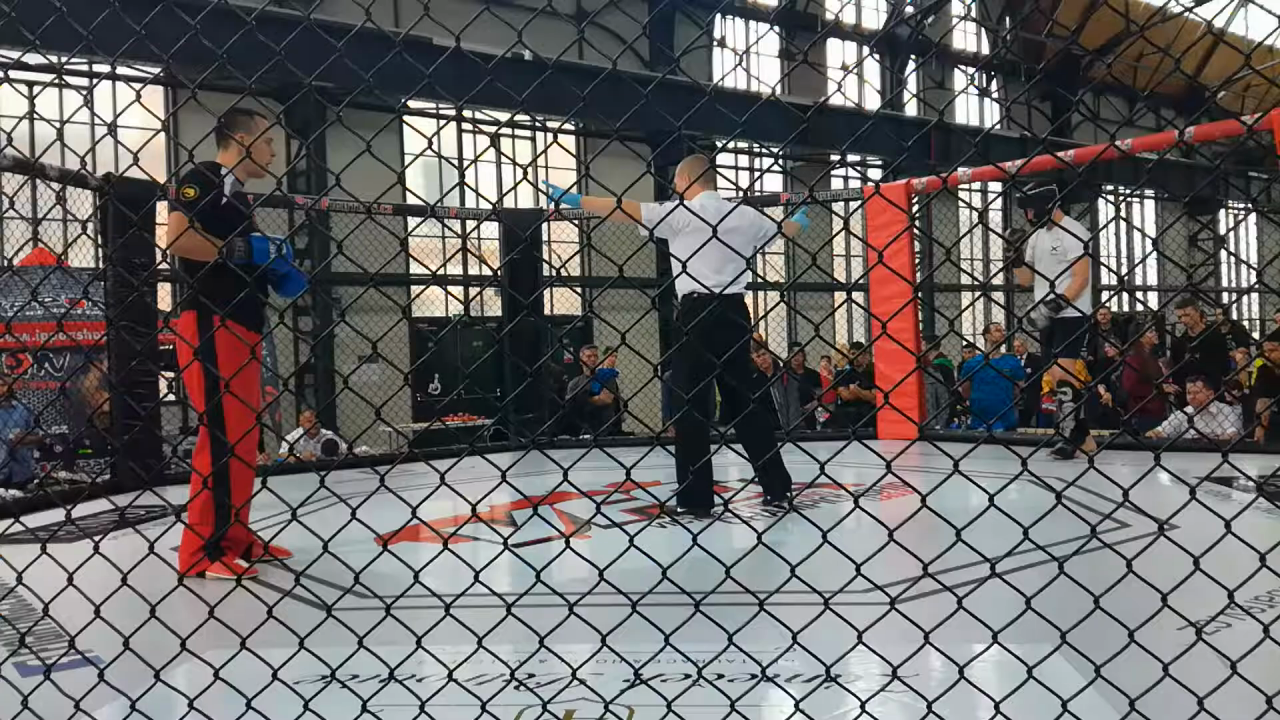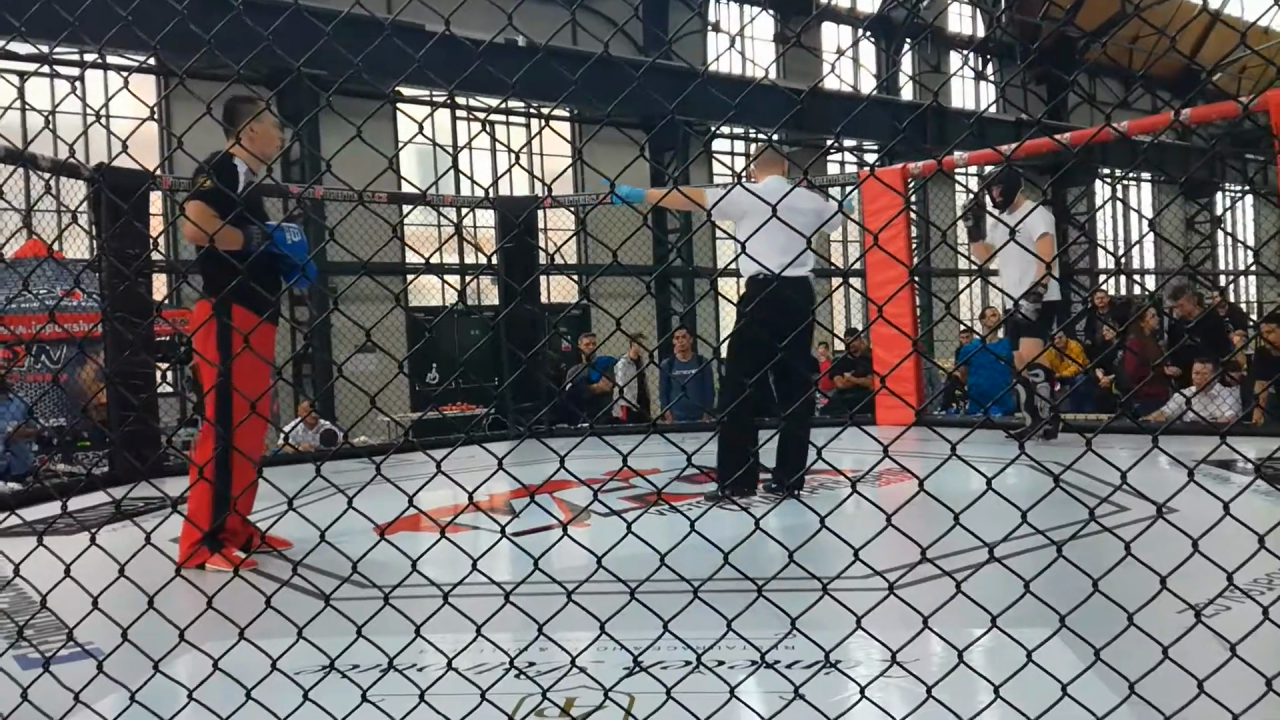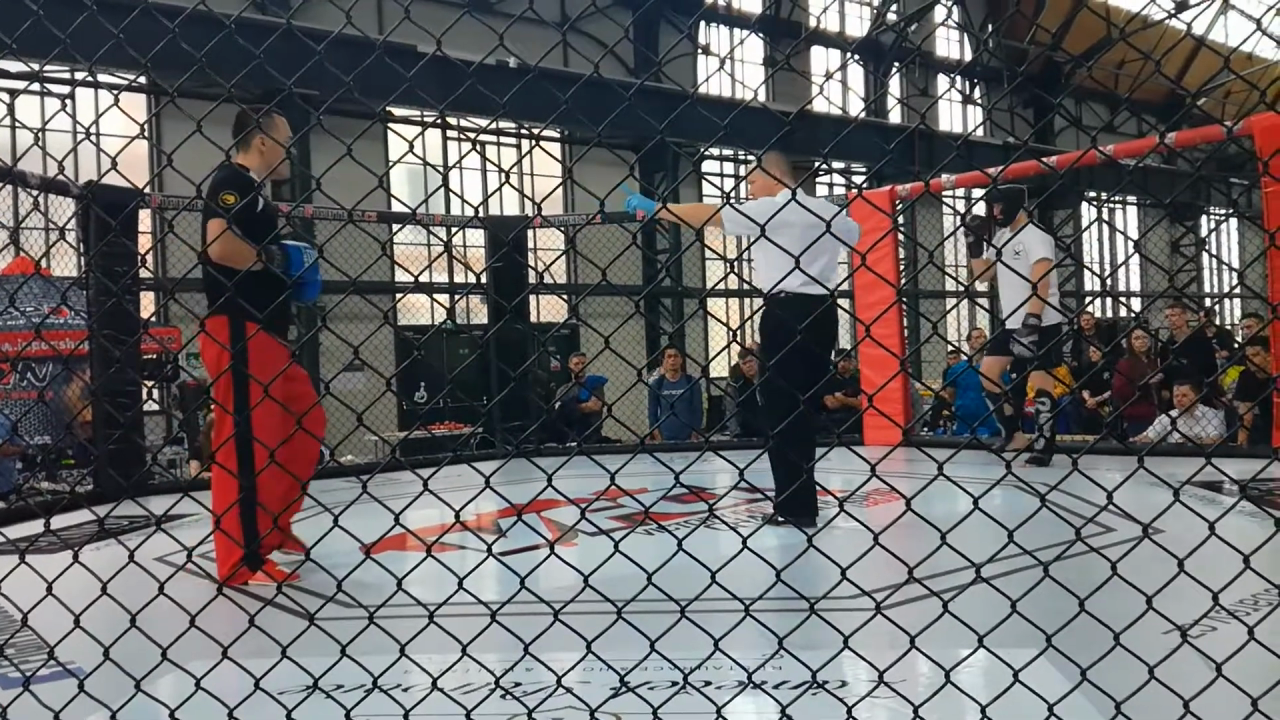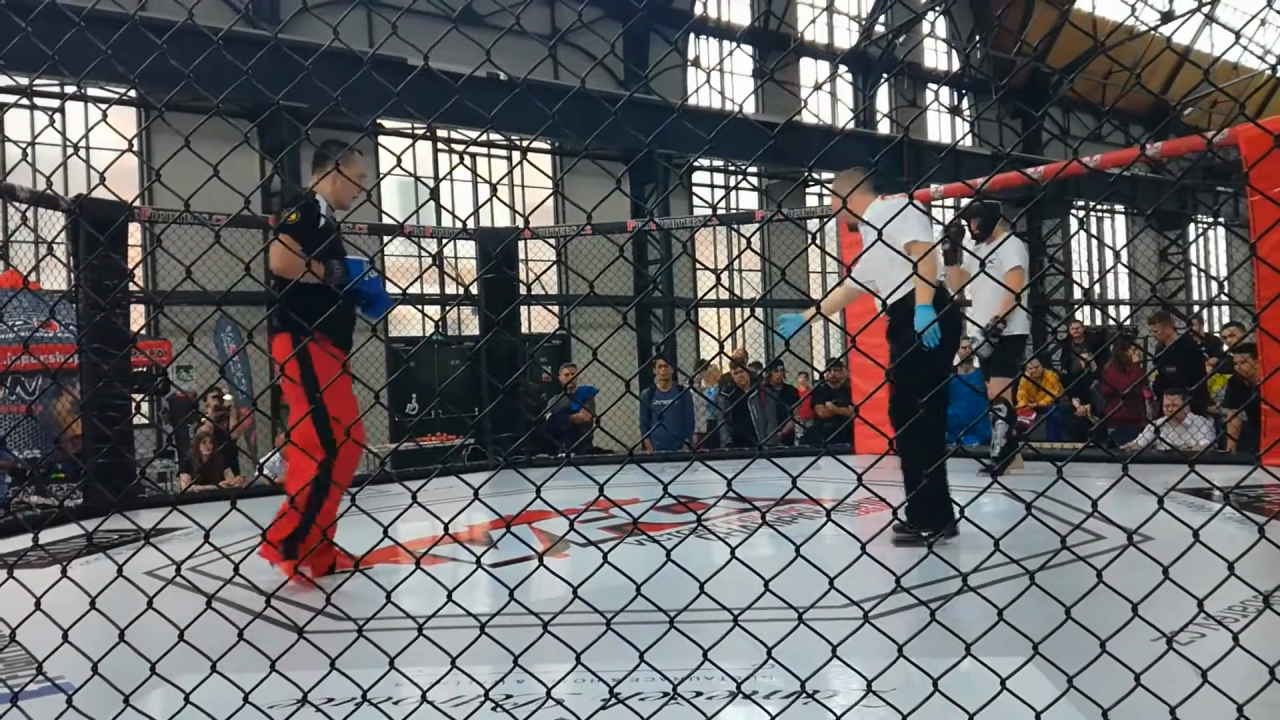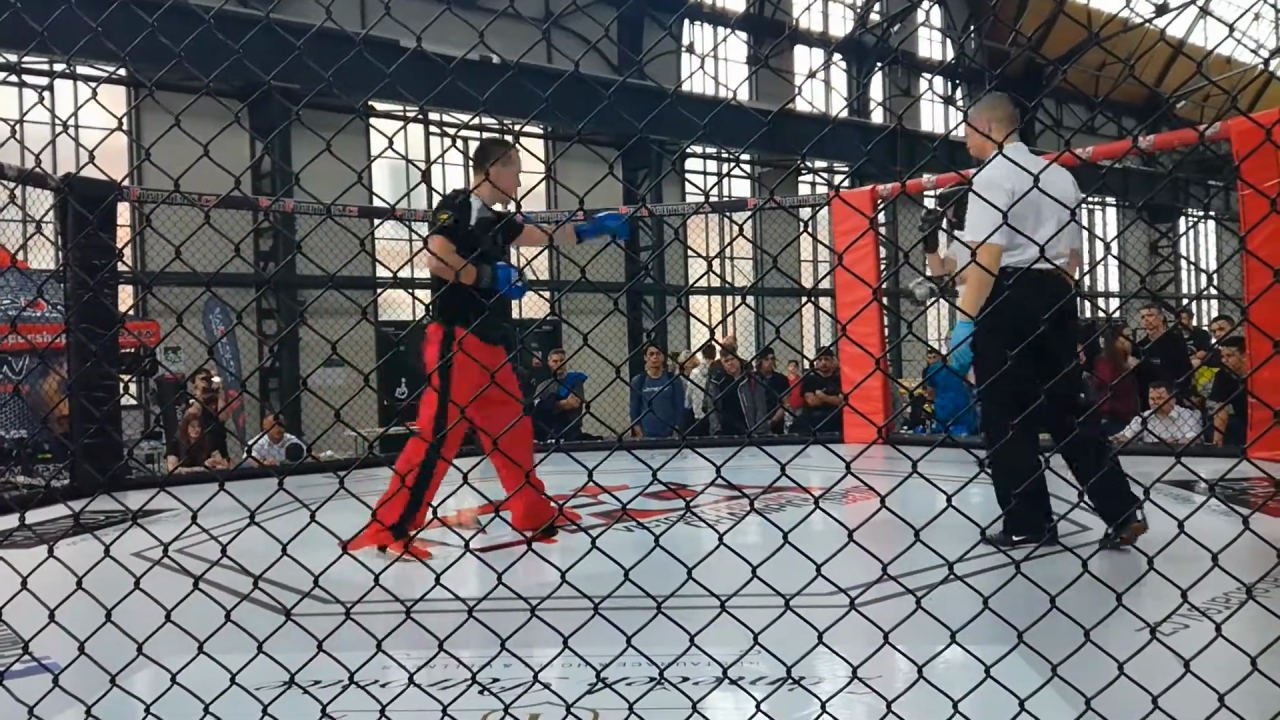
dt=1s
person 1, frame 1
left shoulder: (237, 195)
right shoulder: (206, 178)
right elbow: (177, 237)
left wrist: (277, 271)
right wrist: (244, 249)
left hip: (241, 329)
right hip: (213, 327)
left knee: (243, 434)
right knee: (222, 434)
left ankle: (233, 535)
right ankle: (202, 549)
person 1, frame 2
left shoulder: (246, 181)
right shoulder: (222, 167)
right elbow: (196, 226)
left wrist: (286, 261)
right wrist: (261, 238)
left hip: (253, 317)
right hip: (227, 316)
left knee: (249, 424)
right knee: (229, 424)
left ankle: (233, 528)
right ankle: (203, 540)
person 1, frame 3
left shoulder: (253, 191)
right shoulder: (232, 182)
right elbow: (221, 246)
left wrist: (293, 274)
right wrist: (279, 258)
left hip: (267, 333)
right hip: (239, 334)
left knee: (304, 423)
right knee: (245, 441)
left ankle: (270, 525)
right ankle: (241, 557)
person 1, frame 4
left shoulder: (325, 220)
right shoulder: (303, 206)
right elbow: (281, 262)
left wrist: (362, 293)
right wrist: (341, 272)
left hip: (326, 347)
right hip: (304, 345)
left knee: (318, 447)
right knee: (336, 444)
left ankle: (311, 547)
right ankle: (287, 539)
person 1, frame 5
left shoulder: (495, 220)
right shoulder: (456, 205)
left elbow: (542, 233)
right elbow: (437, 259)
left wrist: (589, 229)
right wrist: (488, 276)
left hip: (486, 338)
right hip: (454, 336)
left knee: (512, 425)
right knee: (440, 432)
left ankle: (534, 514)
right ankle: (389, 528)
person 2, frame 1
left shoulder: (684, 214)
right shoulder: (745, 215)
left elbow: (627, 211)
right elbow: (786, 229)
left wrist: (575, 200)
right wrist: (800, 219)
left hip: (700, 313)
right hip: (735, 312)
left knee: (692, 406)
right knee: (746, 402)
left ankle: (695, 498)
right ankle: (778, 488)
person 2, frame 2
left shoulder: (746, 196)
right shoulder: (811, 201)
left elbow: (692, 199)
right elbow: (839, 216)
left wrist: (639, 194)
right wrist: (845, 204)
left hip: (763, 295)
right hip: (800, 295)
left knee: (741, 385)
right knee: (796, 386)
left ankle: (736, 478)
right ankle: (789, 476)
person 2, frame 3
left shoulder: (769, 211)
right shoulder: (827, 211)
left elbow: (709, 215)
right elbow: (854, 234)
left wrist: (654, 209)
left hip: (787, 313)
right hip: (822, 312)
left knee: (783, 409)
right knee: (808, 406)
left ankle: (795, 506)
right ankle: (800, 496)
person 2, frame 4
left shoulder: (895, 209)
right shoulder: (873, 235)
left elbow: (924, 250)
right elbow: (846, 290)
left wrist: (924, 307)
right wrist: (803, 318)
left hip: (925, 316)
right hip: (911, 321)
left knee: (913, 416)
right knee: (920, 416)
left ankle: (931, 514)
right ankle: (926, 513)
person 2, frame 5
left shoulder: (993, 176)
right shoulder: (1061, 175)
left elbow: (988, 254)
right elbow: (1070, 250)
left wrist: (965, 319)
left hip: (1011, 300)
right hip: (1056, 296)
left knee: (1008, 417)
right knee: (1067, 408)
left ankle: (1028, 523)
right ankle: (1122, 513)
person 3, frame 1
left shoulder: (1072, 232)
right shoulder: (1036, 236)
left elbow: (1081, 280)
right elbow: (1026, 280)
left wrist: (1055, 304)
right wrist: (1017, 259)
left hip: (1071, 315)
right hip: (1049, 318)
left knee: (1063, 374)
right knee: (1060, 378)
left ankle: (1070, 438)
right ankle: (1082, 436)
person 3, frame 2
left shoulder: (1036, 213)
right shoulder: (998, 220)
left elbow: (1047, 258)
right elbow: (983, 258)
left wrist: (1035, 295)
right wrist: (974, 226)
left hip: (1040, 300)
right hip: (1014, 303)
left knee: (1032, 356)
right knee: (1020, 362)
left ankle: (1048, 417)
right ankle: (1032, 422)
person 3, frame 3
left shoulder: (1035, 235)
right shoulder: (1000, 236)
left elbow: (1042, 283)
right elbow: (982, 274)
left wrist: (1031, 324)
right wrist: (974, 242)
left hip: (1041, 323)
right hip: (1011, 323)
left knee: (1039, 381)
right knee: (988, 370)
left ankle: (1043, 446)
right ankle: (1011, 432)
person 3, frame 4
left shoulder: (1010, 245)
right shoulder: (976, 250)
left elbow: (1013, 289)
right elbow: (957, 285)
left wrist: (996, 325)
right wrist: (951, 251)
left hip: (1009, 331)
right hip: (987, 332)
left knee: (999, 391)
right knee: (993, 394)
left ankle: (999, 456)
right ankle: (1010, 452)
person 3, frame 5
left shoulder: (989, 232)
right shoulder: (961, 237)
left elbow: (981, 277)
right elbow: (943, 270)
left wrist: (950, 279)
right wrist: (930, 241)
left hip: (995, 320)
right hip: (975, 321)
left knee: (979, 380)
right knee: (980, 383)
left ankle: (998, 438)
right ankle: (1000, 437)
